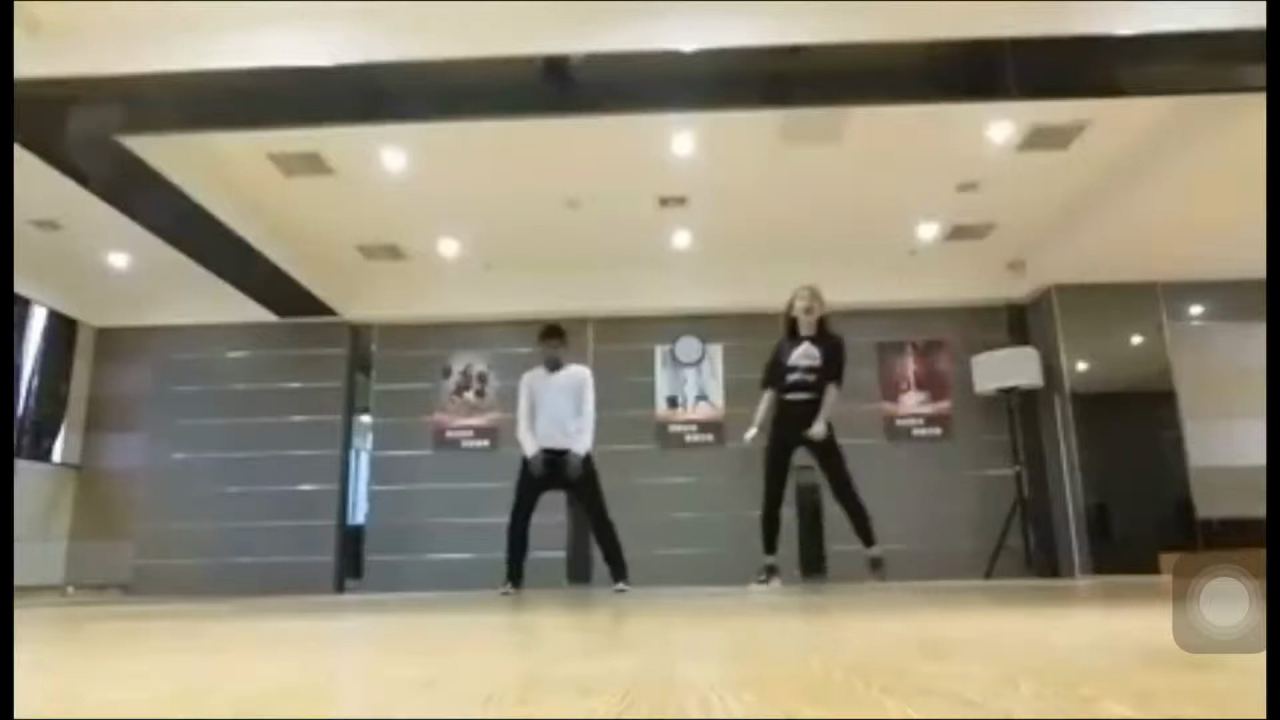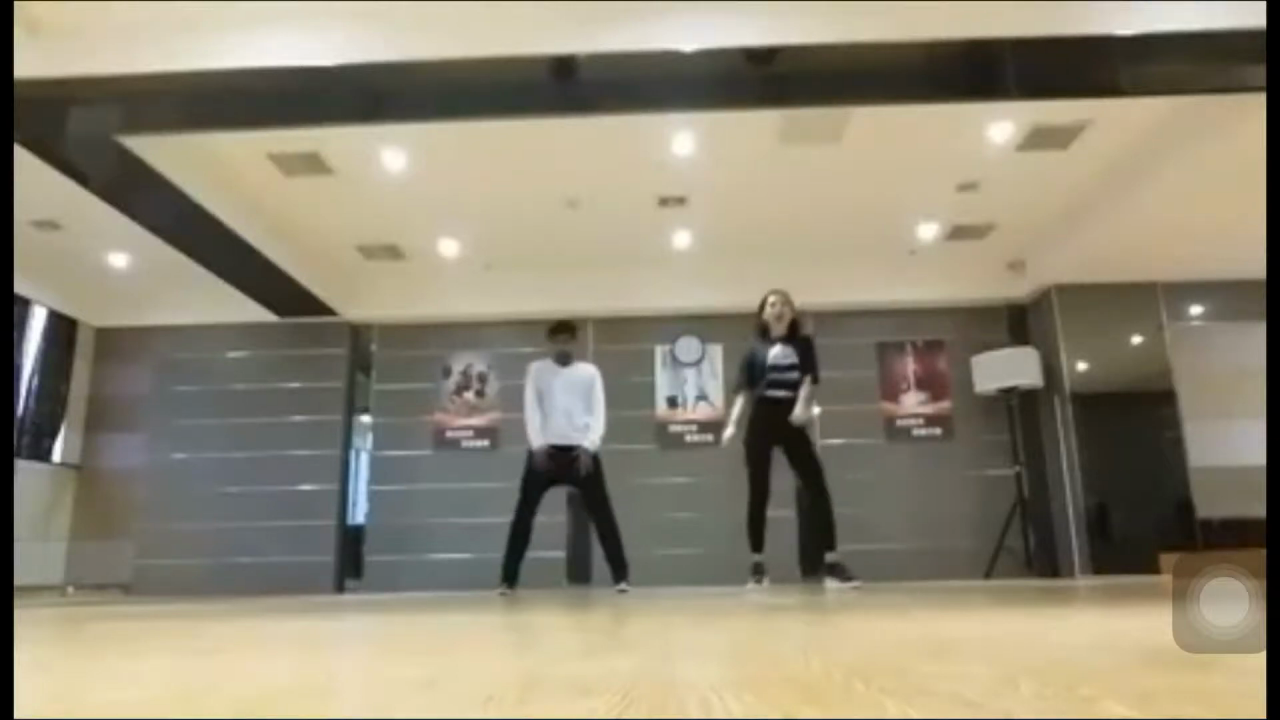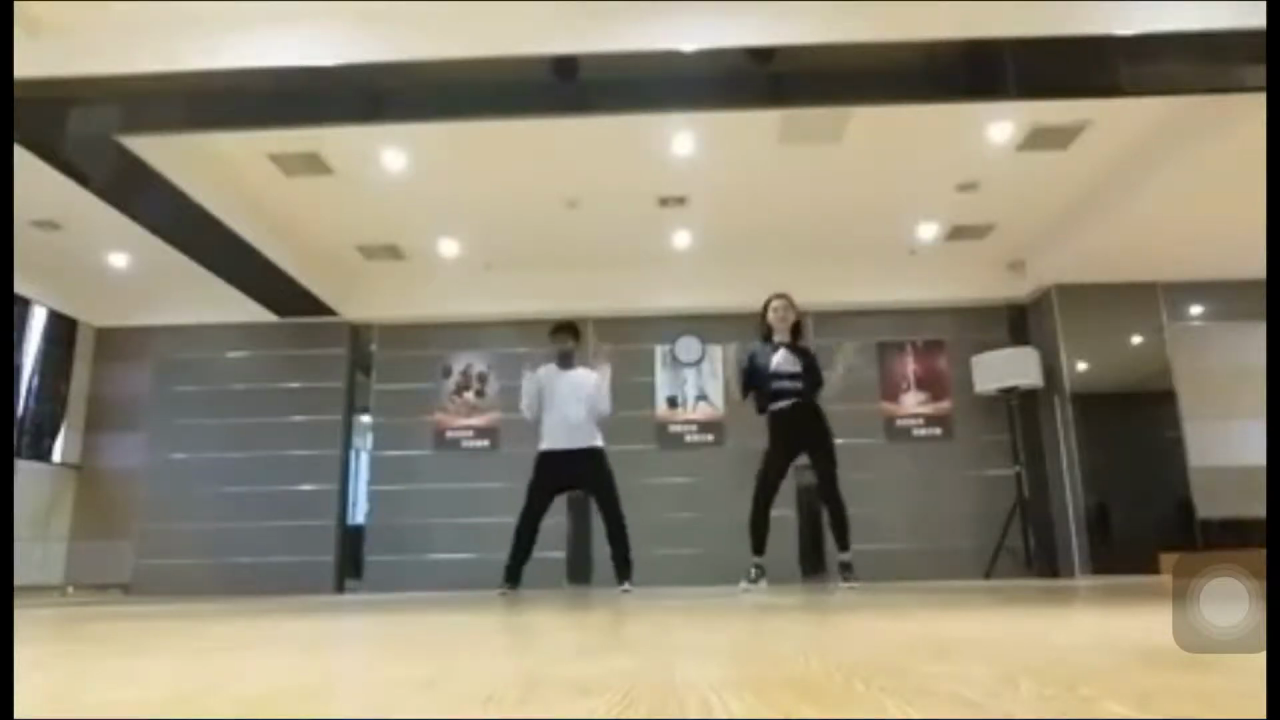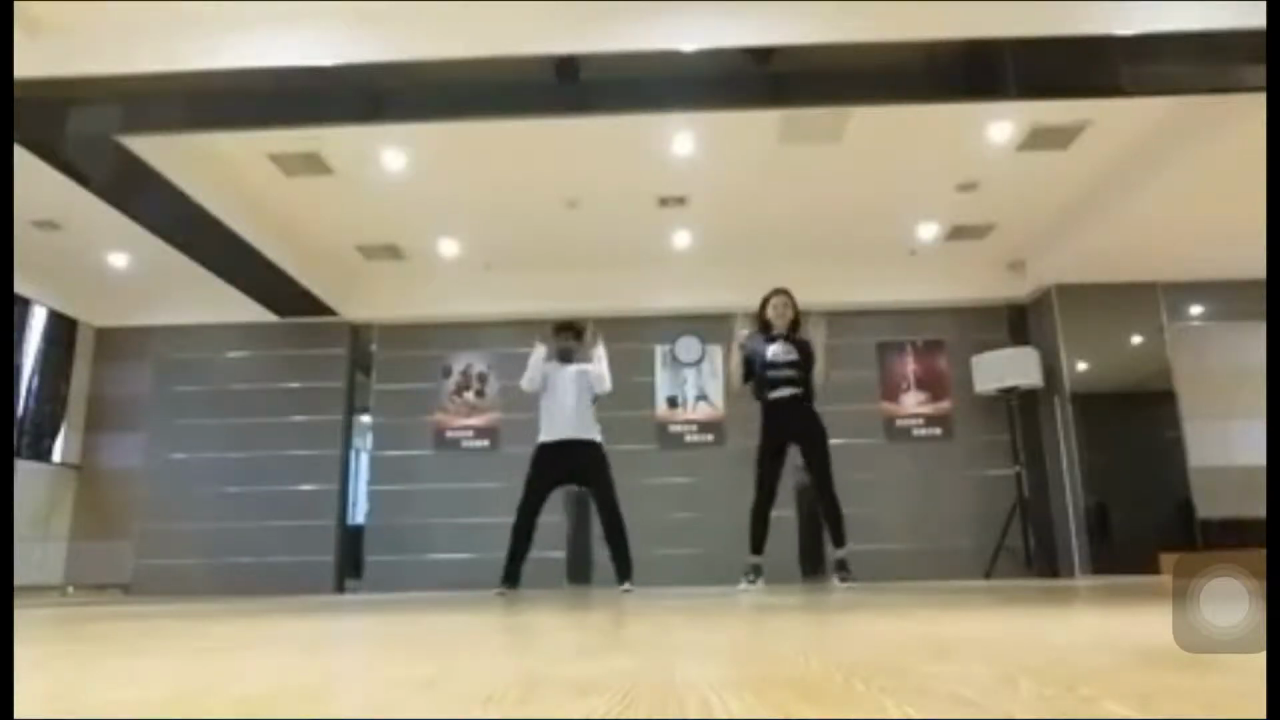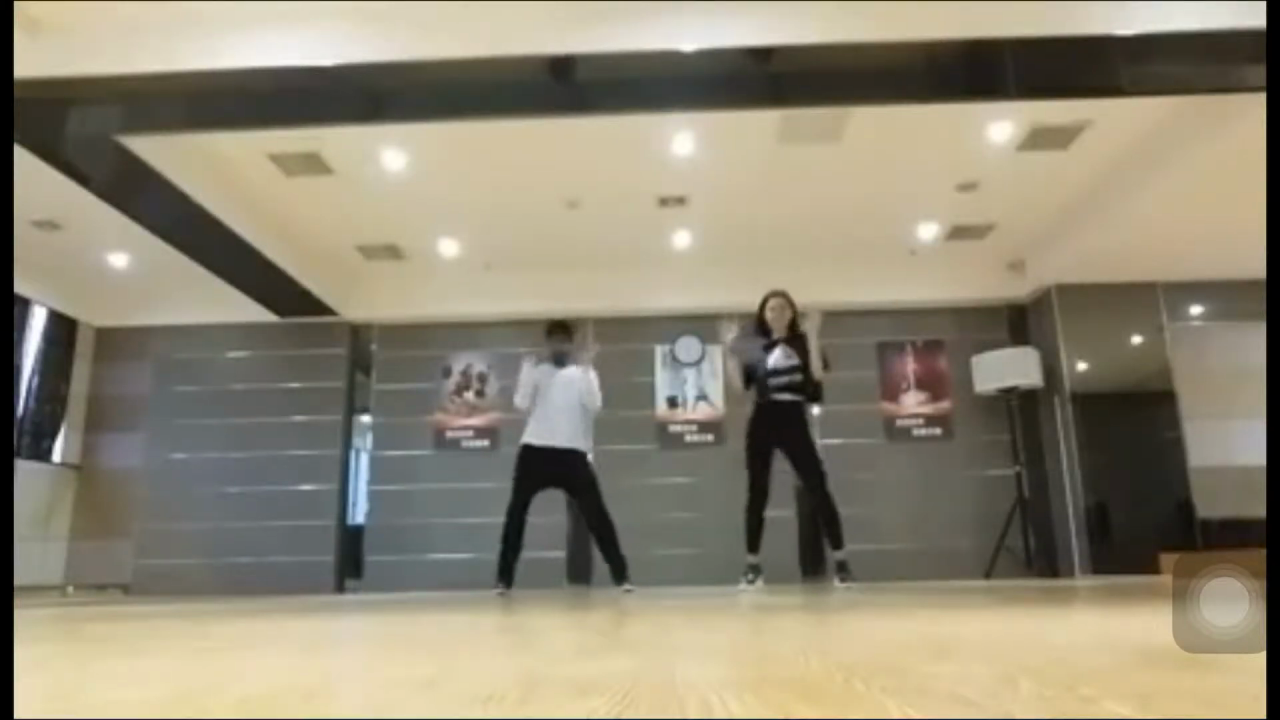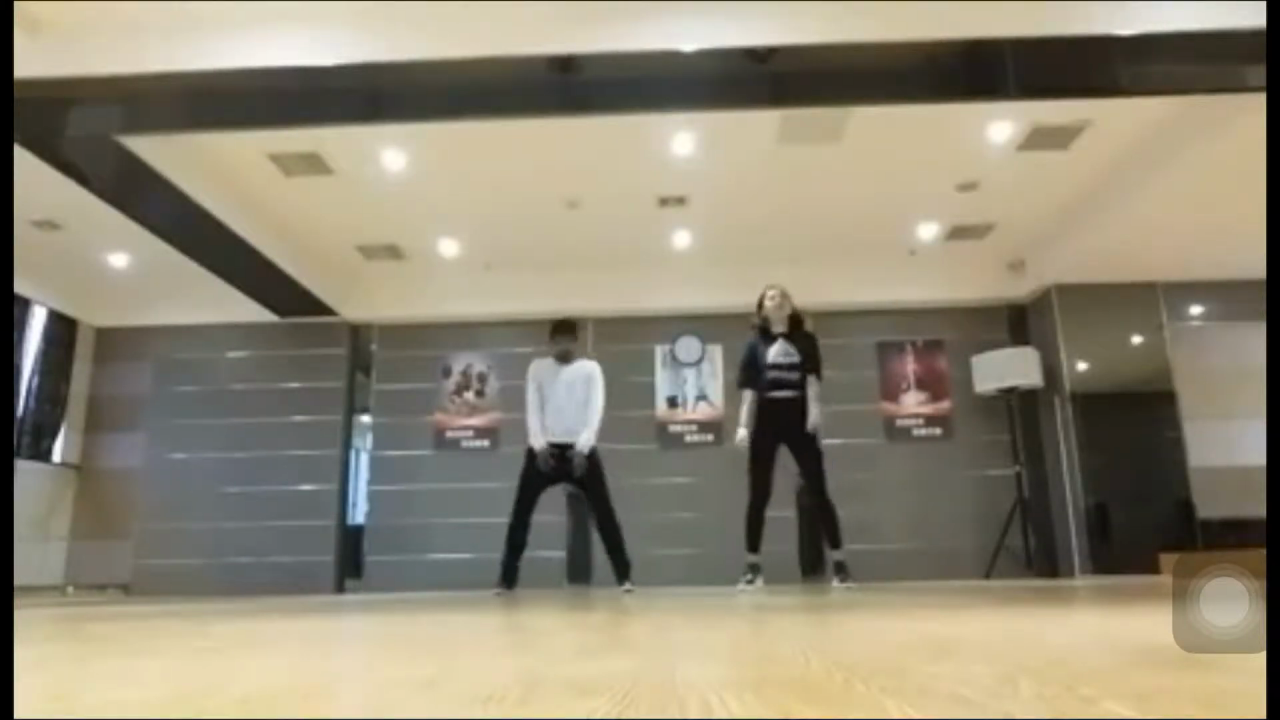
dt=0.5s
person 1, frame 1
left shoulder: (831, 343)
right shoulder: (783, 346)
left elbow: (833, 384)
right elbow: (770, 388)
left wrist: (822, 421)
right wrist: (756, 424)
left hip: (817, 422)
right hip: (784, 422)
left knee: (843, 489)
right knee: (772, 496)
left ankle: (874, 556)
right ankle: (769, 565)
person 1, frame 2
left shoulder: (803, 343)
right shoulder: (756, 349)
left elbow: (808, 379)
right elbow: (744, 389)
left wrist: (802, 406)
right wrist: (731, 423)
left hip: (793, 422)
right hip: (760, 422)
left knee: (817, 489)
right knee: (758, 494)
left ankle: (831, 563)
right ankle: (757, 565)
person 1, frame 3
left shoulder: (804, 354)
right shoulder: (756, 353)
left elbow: (820, 390)
right elbow: (739, 394)
left hip: (814, 424)
right hip: (782, 429)
left knee: (830, 492)
right knee: (762, 496)
left ankle: (844, 563)
right ankle: (756, 566)
person 1, frame 4
left shoulder: (802, 345)
right shoulder: (754, 343)
left elbow: (817, 381)
right elbow: (737, 382)
right wrist: (737, 346)
left hip: (805, 418)
right hip: (773, 421)
left knee: (824, 488)
right knee: (764, 494)
left ankle: (840, 561)
right ankle: (754, 566)
person 1, frame 5
left shoulder: (803, 343)
right shoulder: (755, 348)
left elbow: (818, 375)
right elbow: (740, 385)
left wrist: (812, 337)
right wrist: (731, 351)
left hip: (794, 423)
right hip: (762, 424)
left knee: (818, 490)
right knee: (757, 495)
left ankle: (840, 562)
right ankle: (753, 566)
person 1, frame 6
left shoulder: (806, 340)
right shoulder: (756, 345)
left elbow: (812, 379)
right elbow: (749, 389)
left wrist: (814, 410)
right wrist: (743, 425)
left hip: (798, 420)
right hip: (765, 421)
left knee: (817, 492)
right knee: (758, 495)
left ankle: (838, 563)
right ankle: (753, 566)
person 2, frame 1
left shoulder: (581, 374)
right shoulder: (529, 379)
left elbow: (587, 416)
right elbow: (523, 421)
left wrist: (578, 452)
right wrist: (531, 452)
left hip: (574, 454)
right hip: (539, 455)
left knee: (597, 514)
right knee: (519, 515)
left ankle: (619, 575)
right ankle: (513, 578)
person 2, frame 2
left shoulder: (590, 372)
right shoulder: (537, 369)
left elbow: (598, 413)
right elbow: (531, 410)
left wrist: (588, 447)
right wrist: (539, 446)
left hip: (581, 450)
right hip: (545, 450)
left knee: (602, 512)
right knee: (524, 512)
left ankle: (620, 575)
right ankle: (508, 578)
person 2, frame 3
left shoulder: (591, 376)
right shoulder: (542, 374)
left elbow: (602, 411)
right elbow: (530, 412)
left wrist: (604, 377)
right wrist: (529, 383)
left hip: (588, 453)
right hip: (551, 454)
left knee: (613, 513)
right knee: (530, 515)
left ankle: (624, 575)
right ankle: (511, 577)
person 2, frame 4
left shoulder: (588, 370)
right shoulder: (545, 369)
left elbow: (604, 387)
right elbow: (528, 385)
left wrist: (599, 353)
right wrist: (539, 353)
left hip: (586, 447)
right hip: (550, 447)
left knee: (610, 510)
right knee: (527, 511)
left ankle: (624, 575)
right ankle: (510, 577)
person 2, frame 5
left shoulder: (584, 372)
right shoulder: (536, 371)
left elbow: (594, 407)
right elbow: (522, 405)
left wrist: (586, 372)
right wrist: (527, 370)
left hip: (572, 453)
right hip: (535, 451)
left knee: (596, 514)
right knee: (516, 513)
left ankle: (621, 575)
right ankle: (504, 578)
person 2, frame 6
left shoulder: (591, 369)
right shoulder: (538, 368)
left elbow: (595, 410)
right elbow: (533, 409)
left wrist: (583, 447)
right wrist: (540, 445)
left hip: (580, 449)
right hip: (544, 449)
left knee: (603, 511)
right knee: (521, 511)
left ankle: (623, 576)
right ankle: (507, 578)
